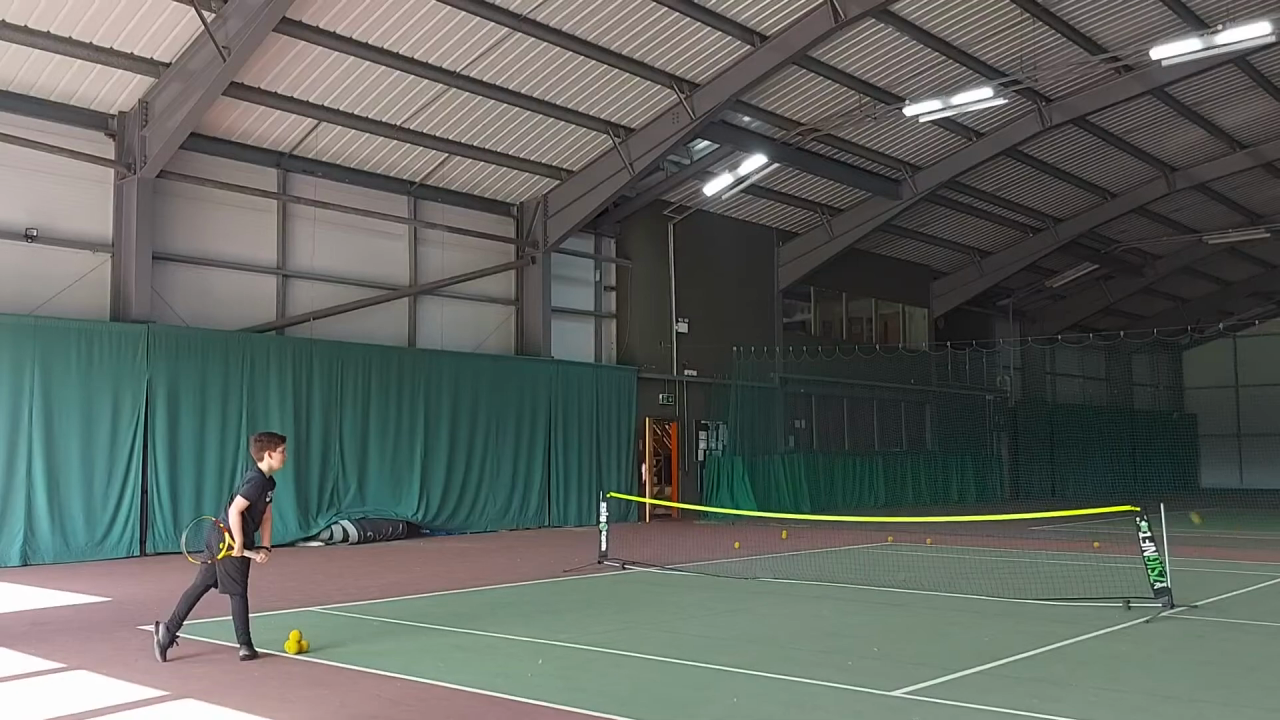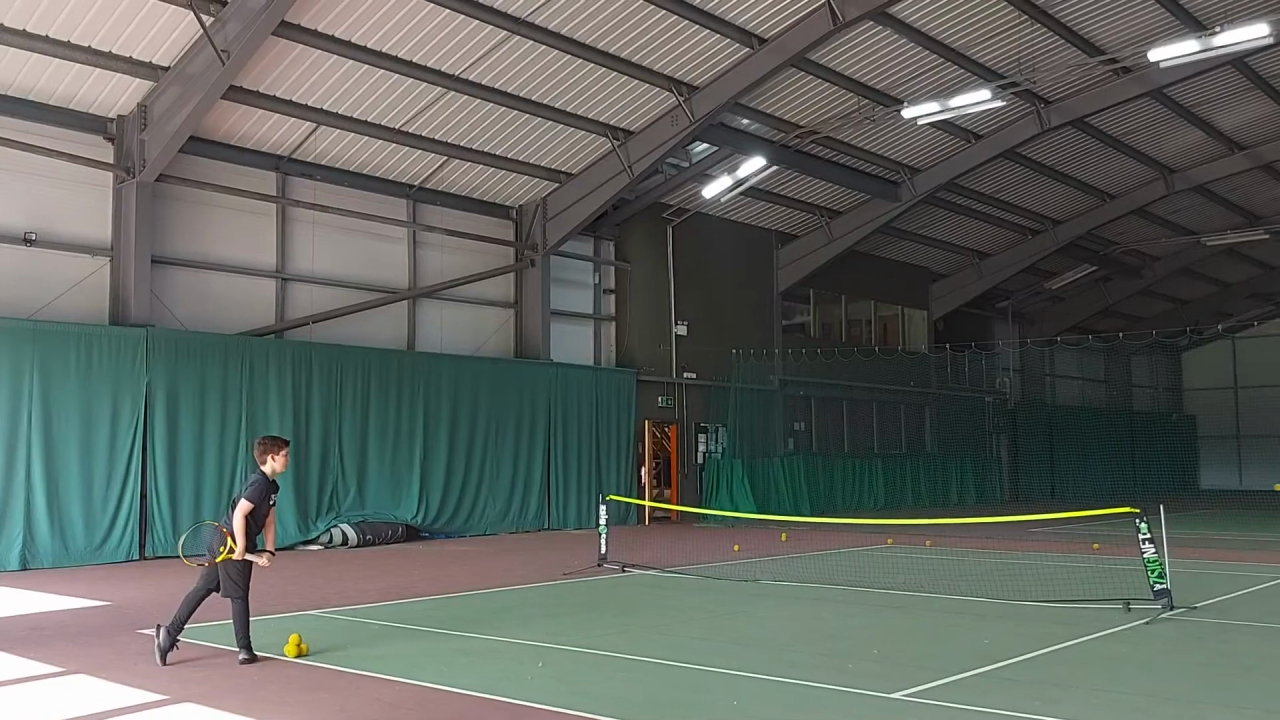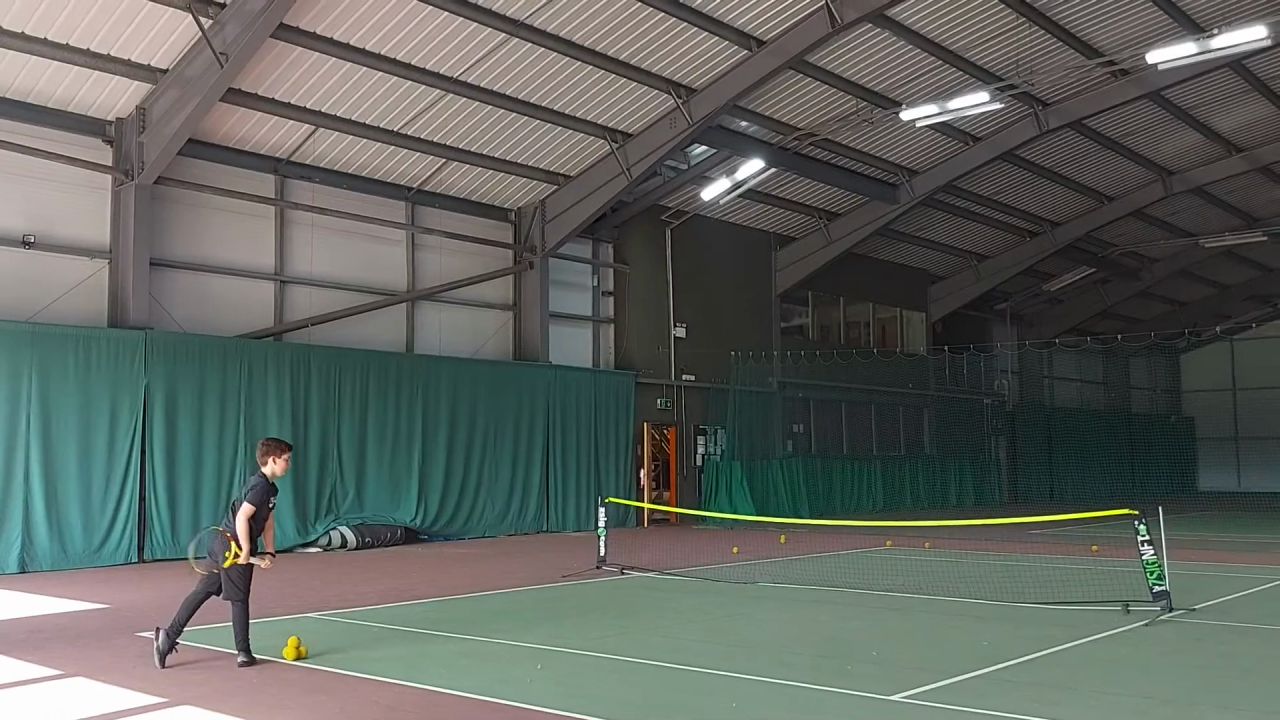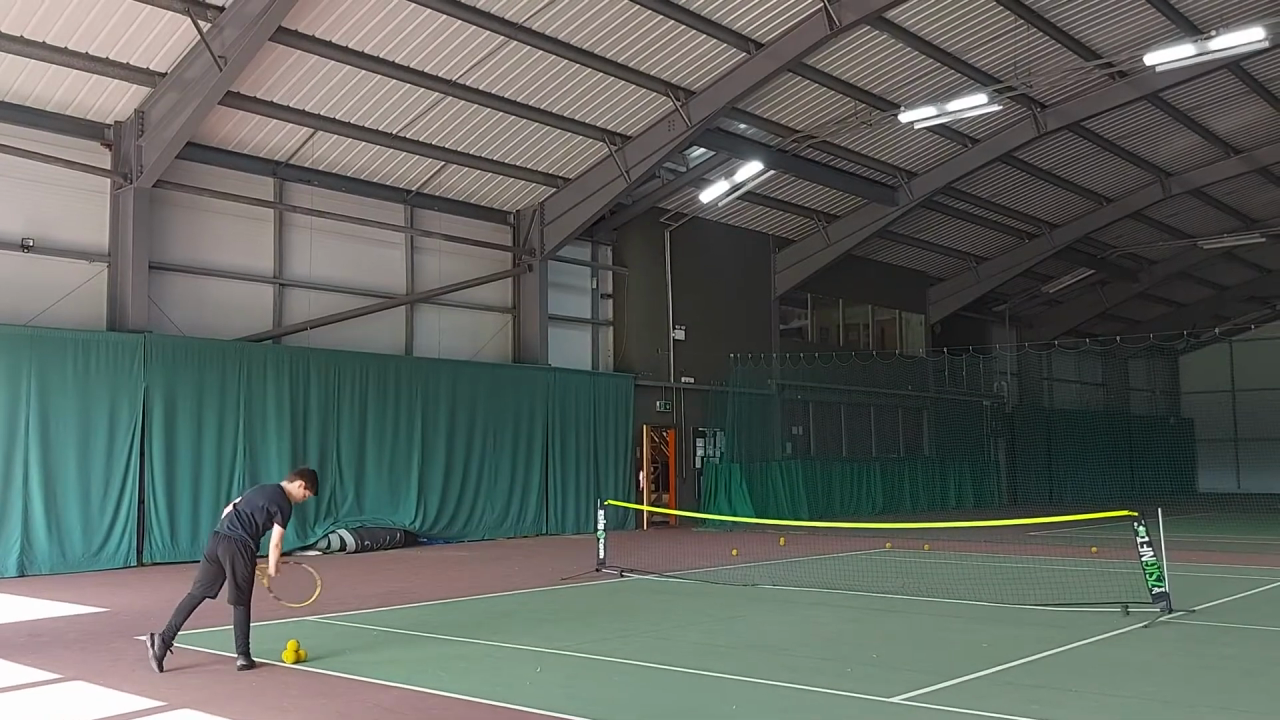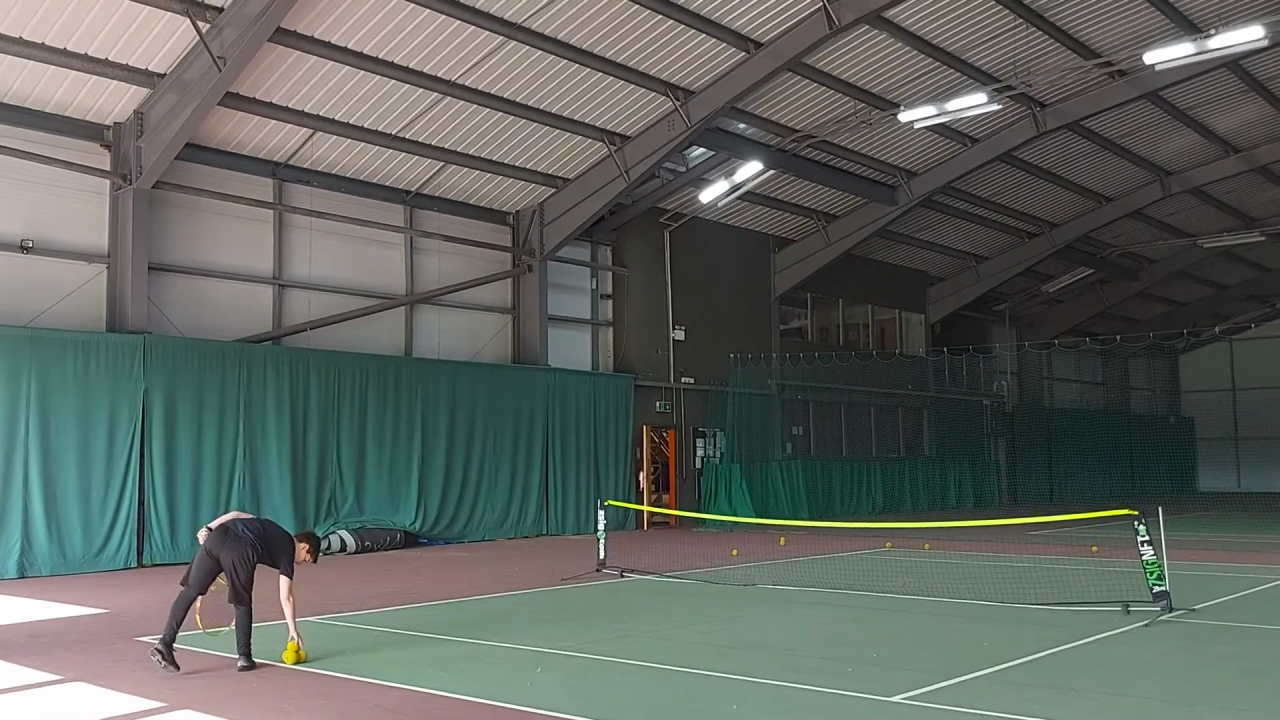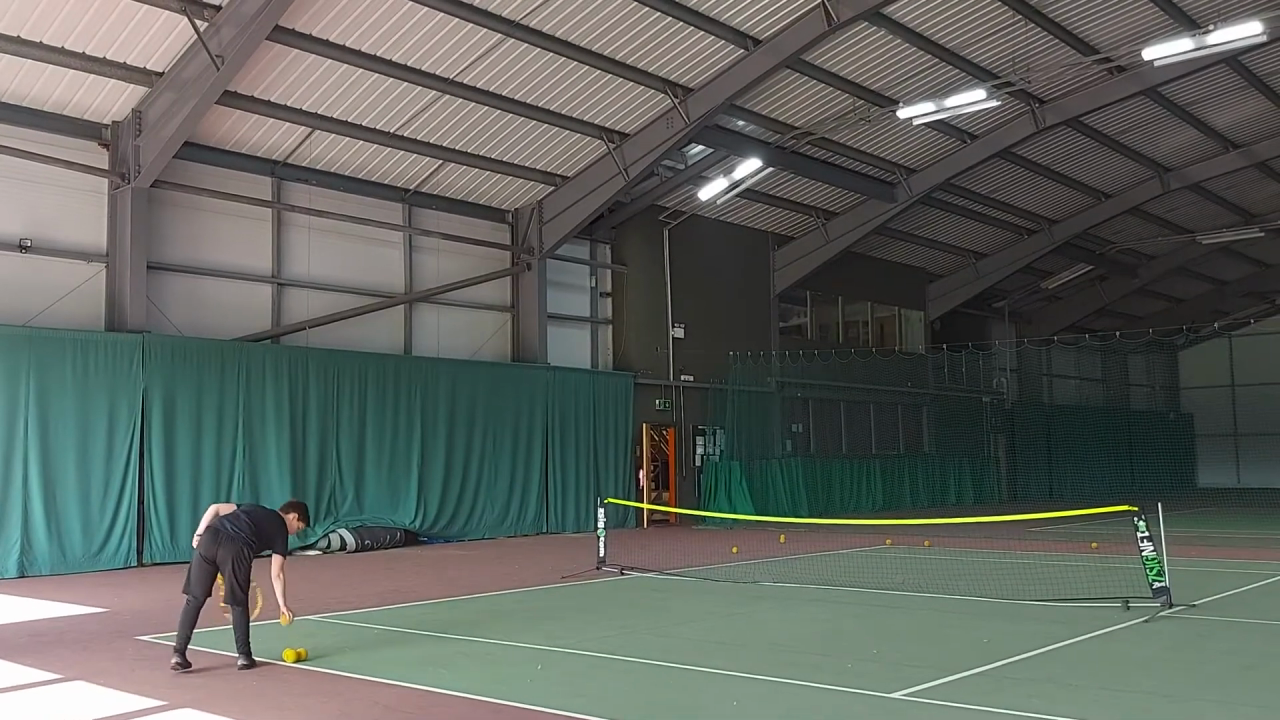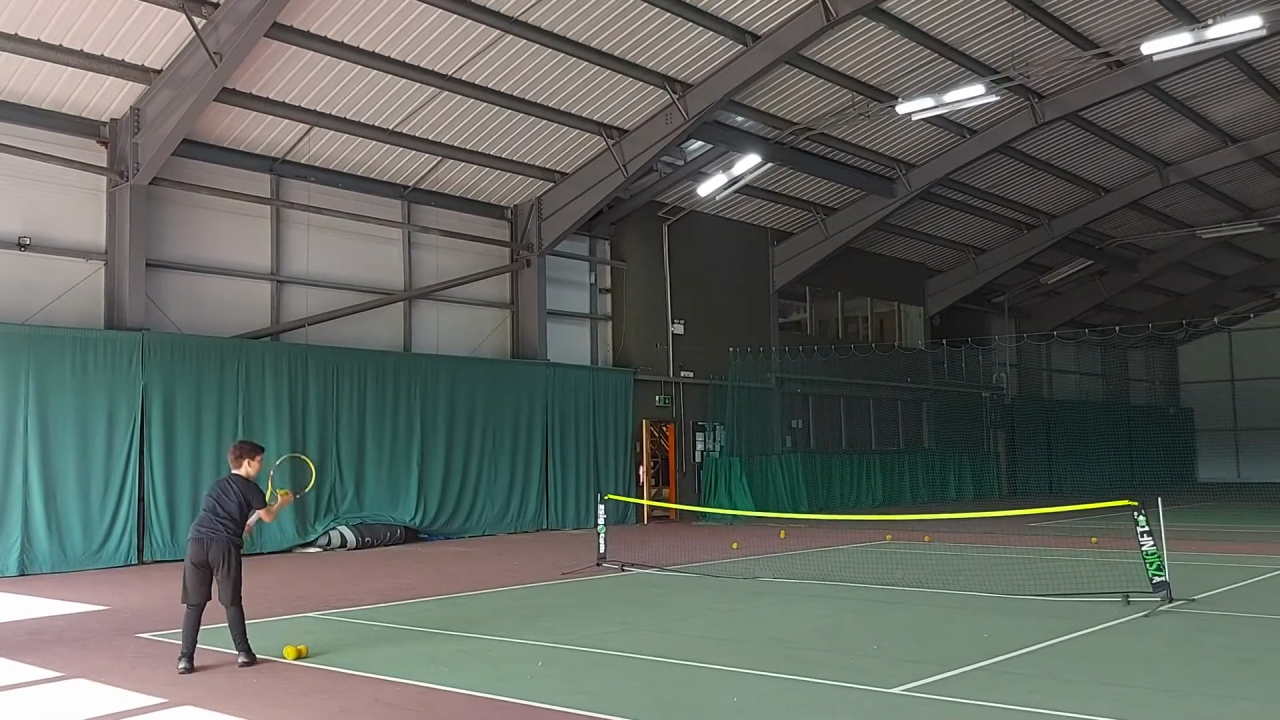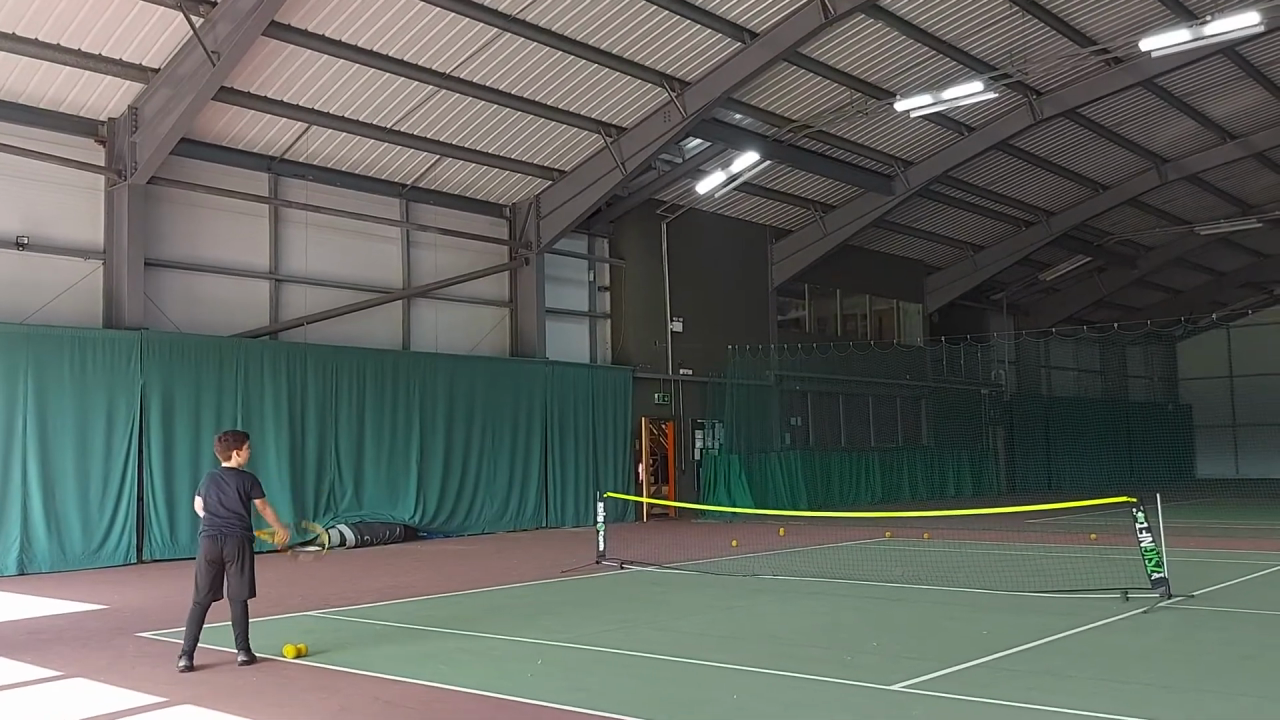
dt=0.5s
person 1, frame 1
left shoulder: (268, 482)
right shoulder: (256, 481)
left elbow: (266, 516)
right elbow: (234, 510)
left wrist: (265, 547)
right wrist: (239, 543)
right hip: (229, 540)
left knee: (200, 586)
right knee: (238, 593)
left ankle: (169, 630)
right ankle: (245, 646)
person 1, frame 2
left shoulder: (271, 485)
right shoulder: (259, 484)
left elbow: (269, 520)
right elbow: (239, 514)
left wrist: (269, 550)
right wrist: (241, 546)
right hip: (232, 543)
left knee: (202, 589)
right knee: (239, 596)
left ankle: (169, 633)
right ankle: (244, 650)
person 1, frame 3
left shoulder: (270, 488)
right shoulder: (262, 486)
left elbow: (267, 523)
right elbow: (241, 518)
left wrist: (269, 553)
right wrist: (246, 550)
left knee: (201, 592)
right knee: (239, 599)
left ankle: (168, 636)
right ankle: (243, 653)
person 1, frame 4
left shoulder: (261, 489)
right shoulder: (285, 504)
left elbow: (229, 508)
right elbow: (275, 543)
right wrist: (272, 569)
left hip: (218, 537)
right hip: (239, 547)
left knee: (196, 594)
right knee: (241, 603)
left ankle: (164, 639)
right ankle: (243, 656)
person 1, frame 5
left shoulder: (268, 527)
right shoulder: (286, 552)
left elbow: (236, 514)
right elbow: (286, 598)
left wrist: (210, 527)
right wrist: (293, 630)
left hip: (218, 537)
right hip: (240, 550)
left knee: (190, 592)
right knee: (242, 604)
left ankle: (164, 644)
right ankle: (244, 657)
person 1, frame 6
left shoulder: (254, 508)
right shoulder: (280, 531)
left elbow: (215, 508)
right elbow: (276, 574)
left wrist: (200, 534)
right wrist: (283, 605)
left hip: (210, 539)
right hip: (236, 549)
left knee: (194, 599)
right knee: (239, 604)
left ankle: (178, 653)
right ankle: (244, 656)
person 1, frame 7
left shoulder: (217, 484)
right shoulder: (251, 489)
right elbow: (267, 516)
right wrist: (281, 504)
left hip: (197, 542)
right hip: (225, 546)
left knee: (194, 604)
right knee: (232, 602)
left ankle: (185, 658)
right ankle: (243, 653)
person 1, frame 8
left shoulder: (208, 478)
right shoulder: (247, 479)
left elbow: (198, 507)
right elbow: (264, 509)
right wrist: (279, 529)
left hip: (209, 541)
right hip: (237, 542)
left knee: (201, 601)
right knee: (238, 599)
left ankle: (186, 655)
right ankle: (243, 651)
